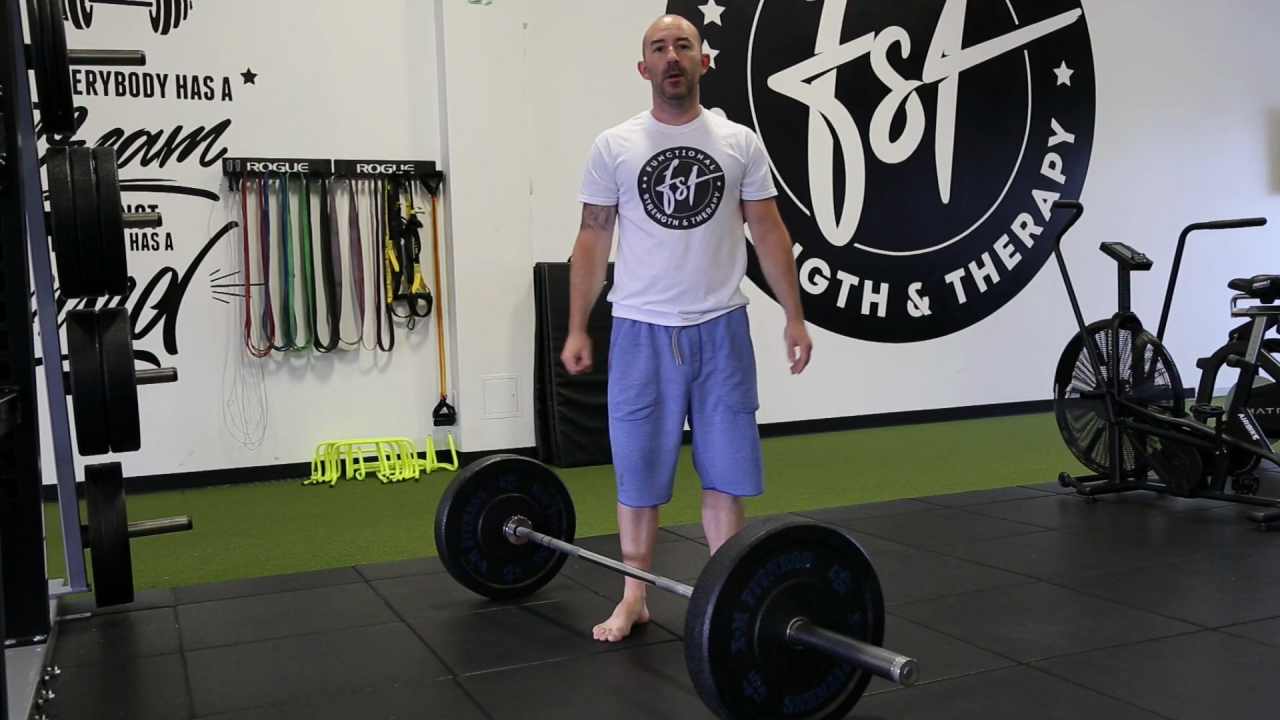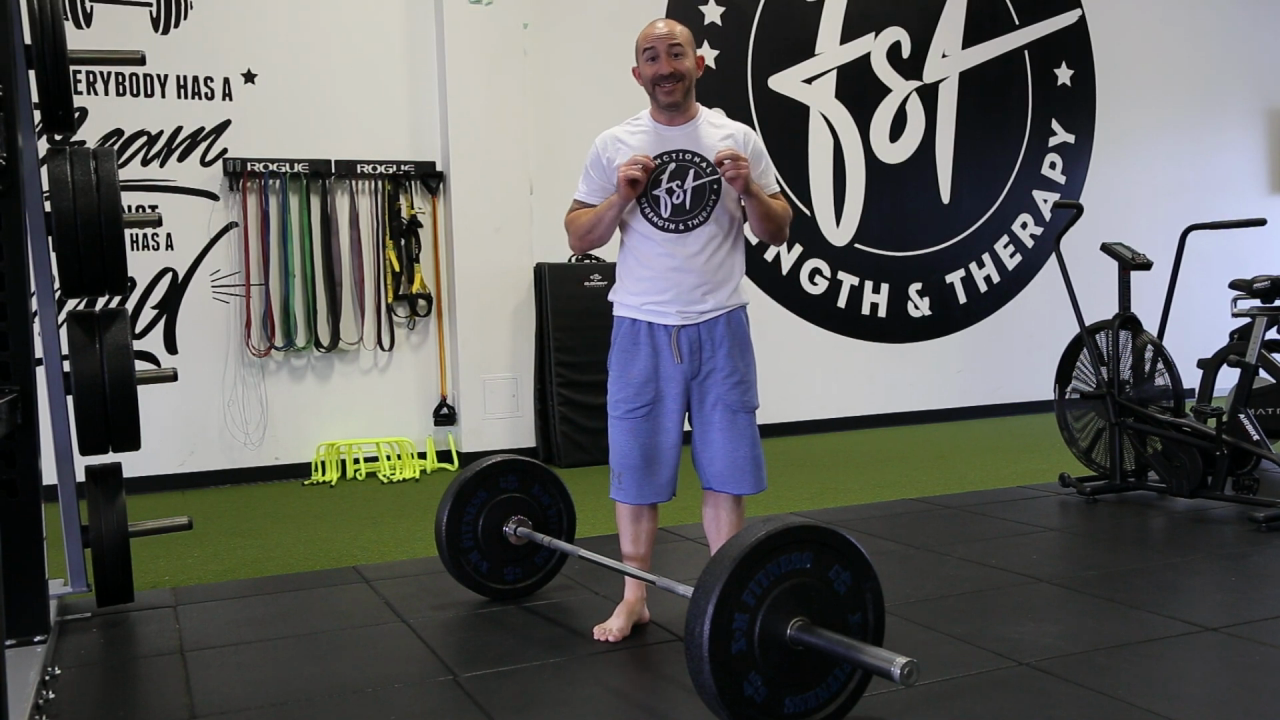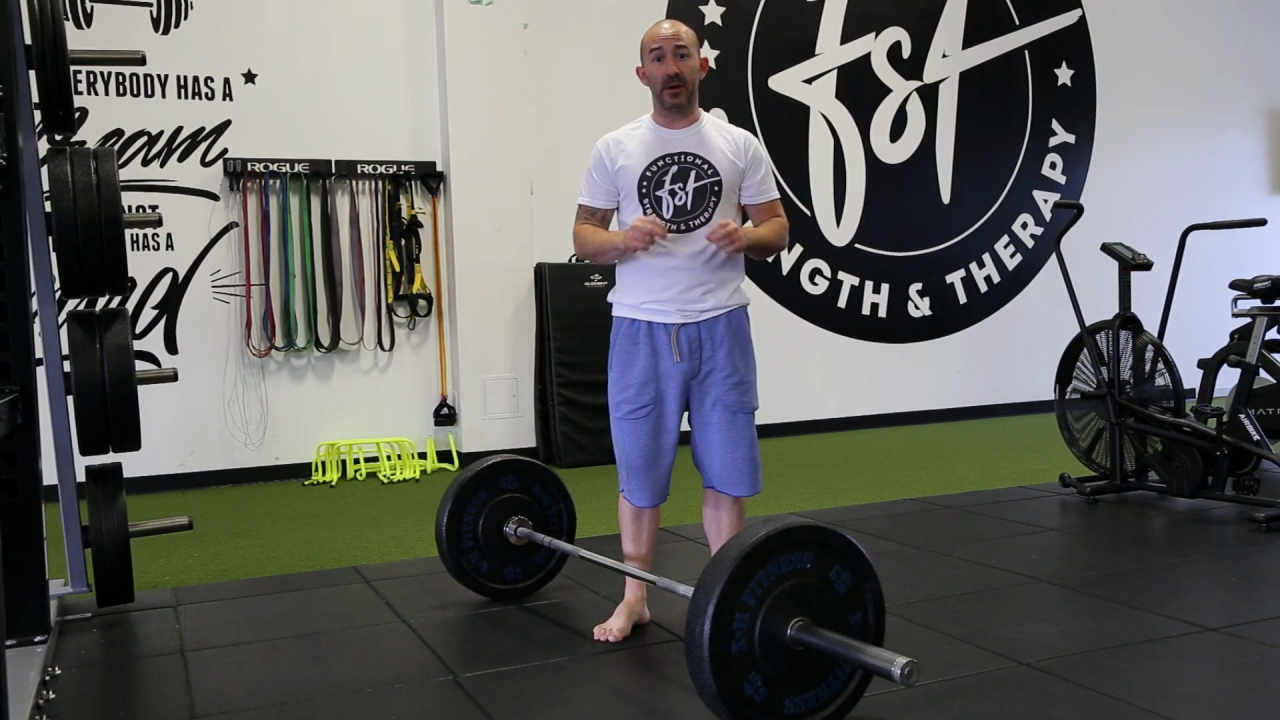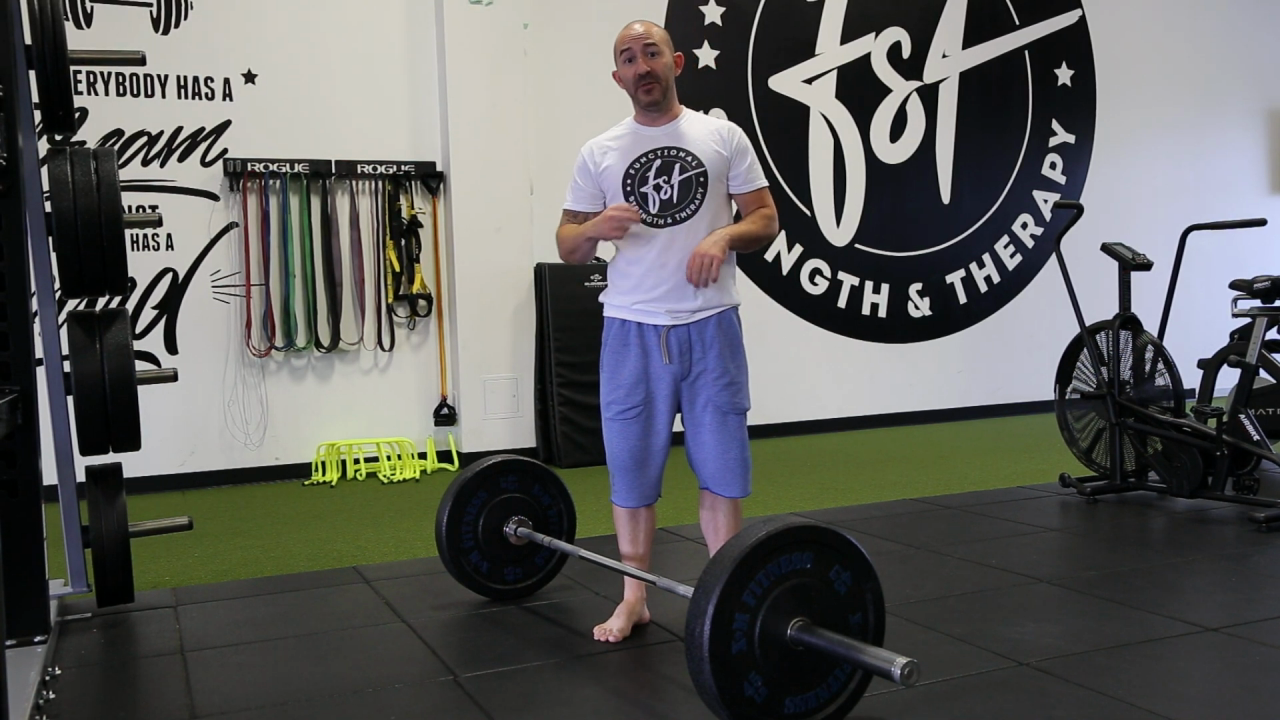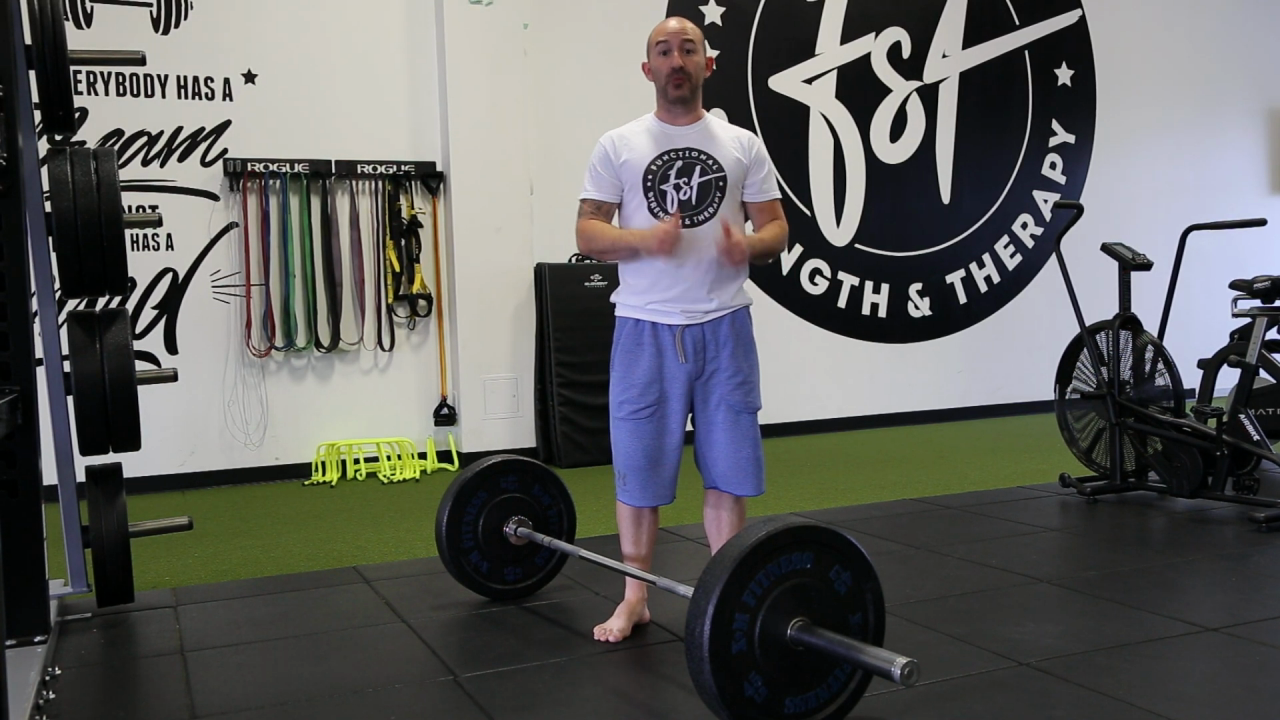
dt=1s
person 1, frame 1
left shoulder: (739, 142)
right shoulder: (613, 145)
left elbow: (769, 234)
right elbow: (593, 241)
left wrist: (795, 316)
right wrist: (576, 328)
left hip: (720, 328)
right hip: (641, 331)
left knee: (725, 468)
right knee: (638, 470)
right ankle: (634, 598)
person 1, frame 2
left shoulder: (737, 139)
right shoulder: (613, 145)
left elbow: (779, 231)
right elbow: (578, 238)
left wrist: (748, 190)
right wrist: (620, 198)
left hip: (719, 326)
right hip: (642, 329)
left knee: (725, 467)
right knee: (636, 465)
right ankle: (634, 597)
person 1, frame 3
left shoulder: (739, 144)
right shoulder: (614, 149)
left elbow: (778, 230)
right elbow: (583, 237)
left wrist: (746, 237)
right wrist: (624, 240)
left hip: (720, 326)
right hip: (641, 329)
left knee: (726, 467)
right knee: (639, 467)
right ankle: (635, 597)
person 1, frame 4
left shoulder: (723, 137)
right shoulder: (598, 153)
left elbow: (766, 219)
right elbow: (568, 250)
left wrist: (724, 236)
right wrist: (596, 228)
left hip: (710, 326)
right hip: (632, 330)
left knee: (720, 465)
right knee: (631, 465)
right ankle: (634, 597)
person 1, frame 5
left shoulder: (742, 144)
right shoulder: (618, 145)
left elbow: (778, 229)
right elbow: (587, 234)
left wrist: (749, 246)
right wrist: (643, 239)
left hip: (723, 327)
right hip: (644, 330)
left knee: (728, 467)
right knee: (638, 465)
right ankle: (634, 598)
